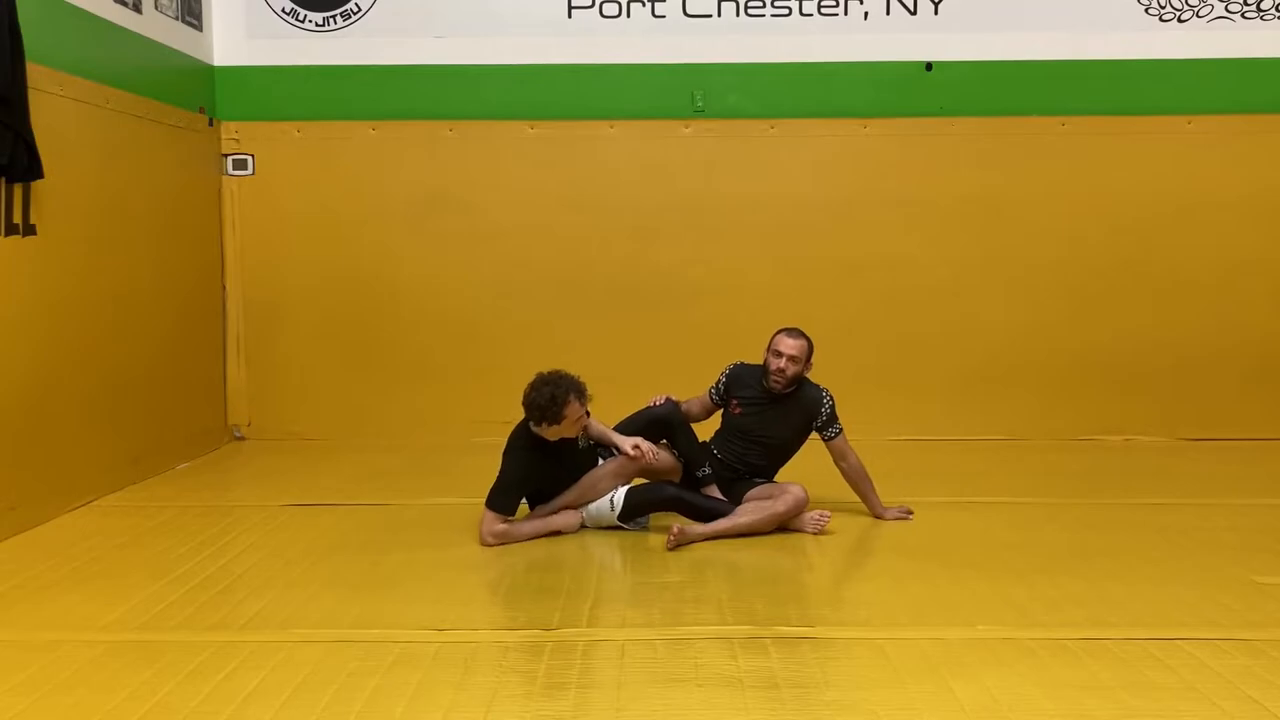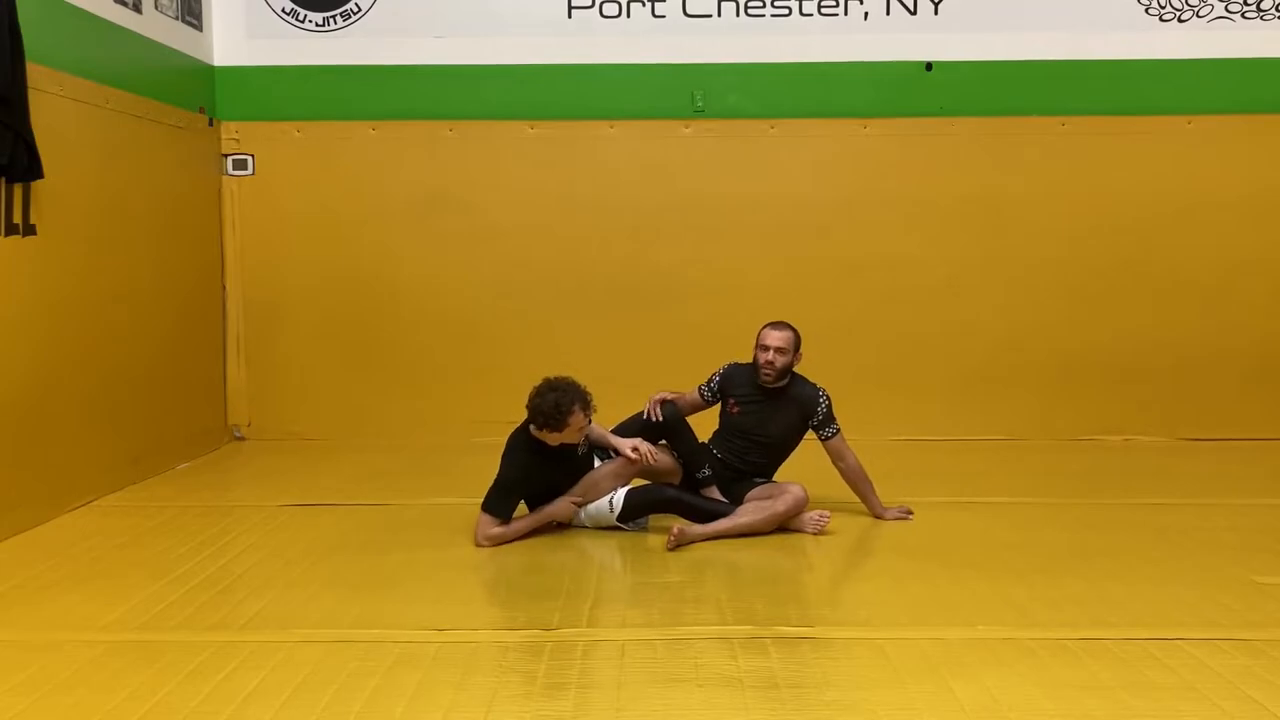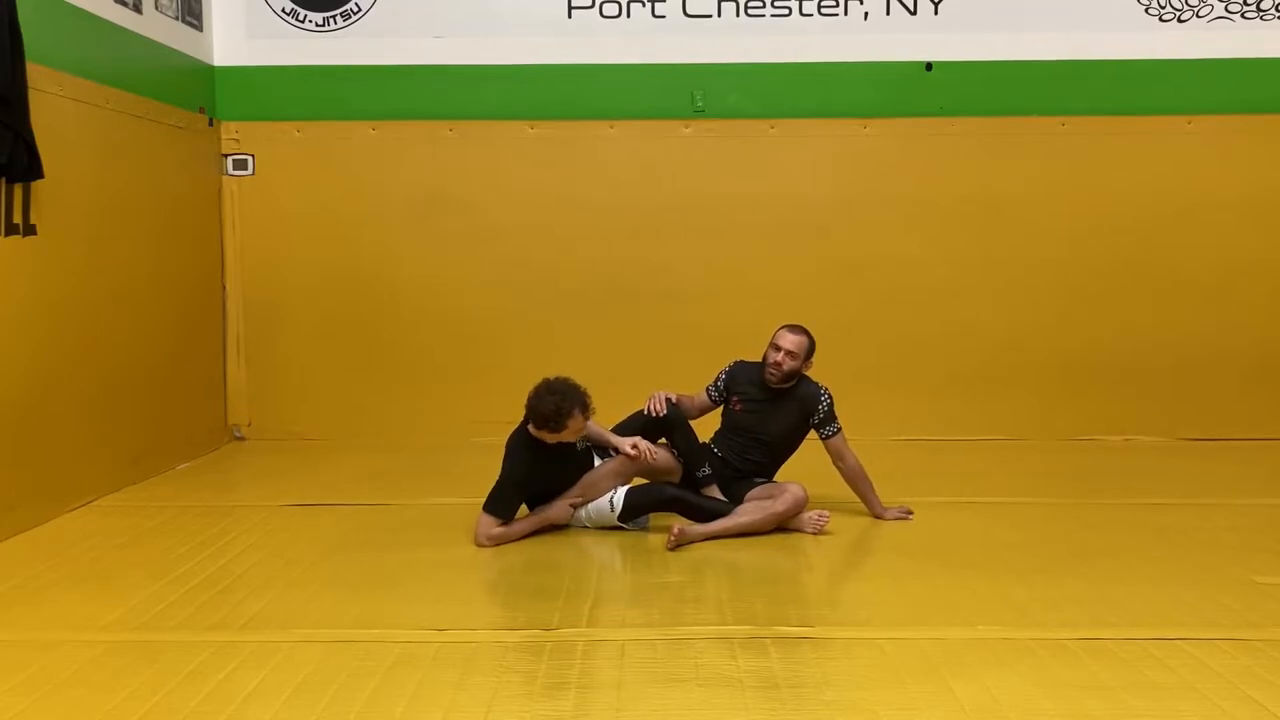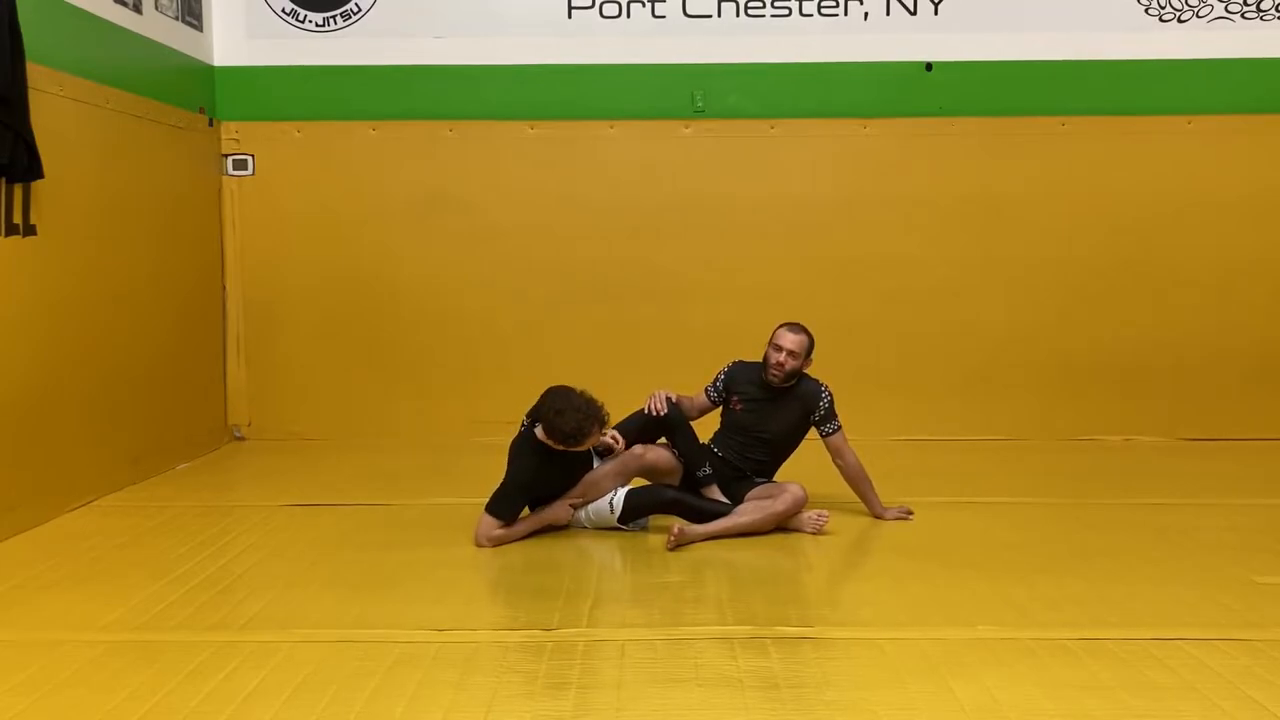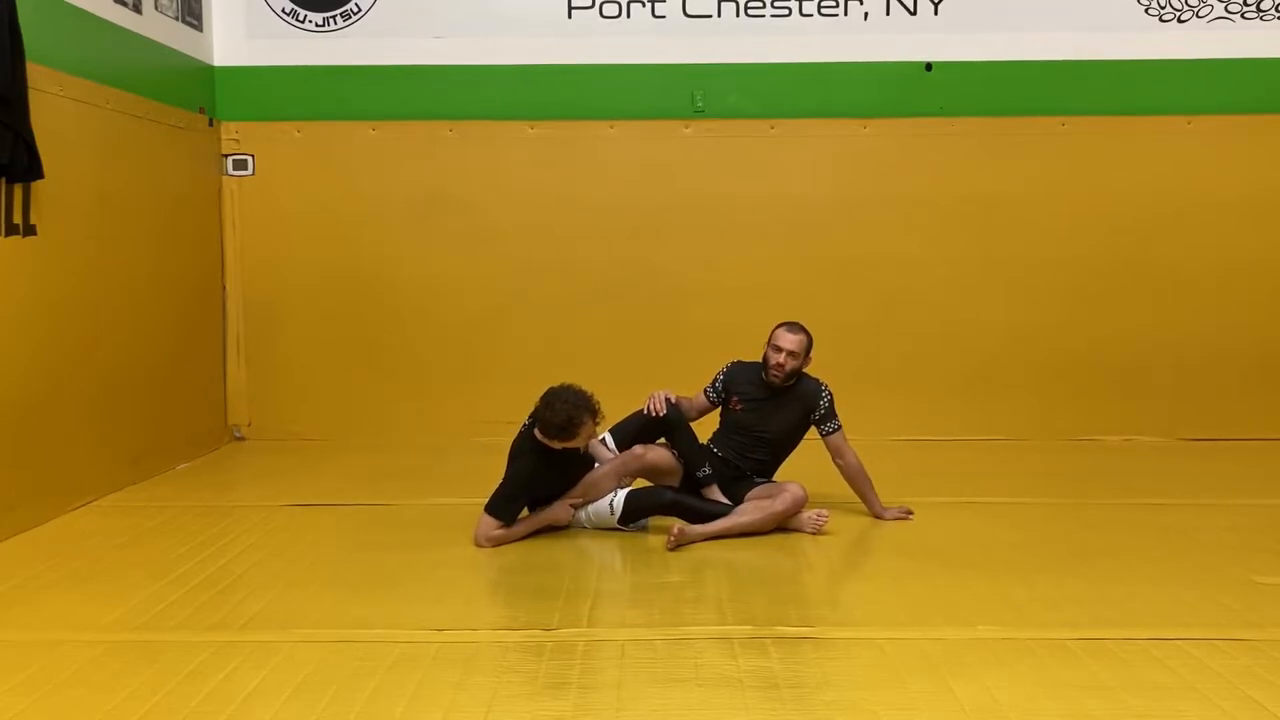
dt=0.7s
person 1, frame 1
left shoulder: (816, 401)
right shoulder: (738, 375)
left elbow: (844, 459)
right elbow: (702, 408)
left wrist: (878, 510)
right wrist: (675, 407)
left hip: (748, 487)
right hip: (706, 468)
left knee: (796, 496)
left ankle: (698, 531)
person 1, frame 2
left shoulder: (810, 398)
right shoulder: (732, 375)
left elbow: (842, 458)
right elbow: (690, 404)
left wrist: (877, 509)
right wrist: (669, 399)
left hip: (749, 487)
right hip: (705, 469)
left knee: (796, 496)
left ankle: (697, 532)
person 1, frame 3
left shoulder: (814, 398)
right shoulder: (738, 373)
left elbow: (842, 459)
right elbow: (694, 408)
left wrist: (878, 509)
right wrist: (672, 399)
left hip: (748, 486)
right hip: (707, 467)
left knee: (795, 495)
left ankle: (698, 531)
person 1, frame 4
left shoulder: (814, 396)
right shoulder: (737, 373)
left elbow: (842, 457)
right elbow: (693, 409)
left wrist: (878, 509)
right wrist: (672, 400)
left hip: (749, 486)
right hip: (707, 466)
left knee: (795, 495)
left ankle: (697, 531)
person 1, frame 5
left shoulder: (814, 395)
right shoulder: (736, 373)
left elbow: (842, 456)
right elbow: (693, 410)
left wrist: (878, 509)
right wrist: (672, 400)
left hip: (749, 486)
right hip: (707, 468)
left knee: (795, 495)
left ankle: (698, 531)
person 2, frame 1
left shoulder: (568, 408)
right shoulder: (522, 459)
right elbow: (489, 533)
left wrist: (618, 440)
right wrist: (557, 522)
left hip: (595, 461)
right hip: (578, 505)
left knee: (667, 415)
right knee: (667, 493)
person 2, frame 2
left shoulder: (565, 417)
right shoulder: (520, 464)
right elbow: (484, 535)
left wrist: (617, 442)
right wrist: (549, 512)
left hip: (593, 461)
right hip: (574, 505)
right knee: (666, 494)
person 2, frame 3
left shoulder: (553, 413)
right shoulder: (522, 465)
right elbow: (484, 535)
left wrist: (617, 440)
right wrist: (547, 516)
left hip: (593, 459)
right hip: (576, 505)
left knee: (668, 416)
right knee: (666, 493)
left ankle: (711, 492)
person 2, frame 4
left shoulder: (559, 401)
right shoulder: (527, 468)
right elbow: (484, 535)
left wrist: (600, 440)
right wrist: (546, 515)
left hip: (591, 462)
right hip: (575, 504)
left knee: (668, 416)
right knee: (664, 496)
person 2, frame 5
left shoulder: (553, 415)
right shoulder: (527, 468)
right elbow: (484, 536)
left wrist: (610, 460)
right wrist: (547, 516)
left hip: (590, 465)
right hip: (575, 505)
left knee: (666, 416)
right knee: (665, 498)
